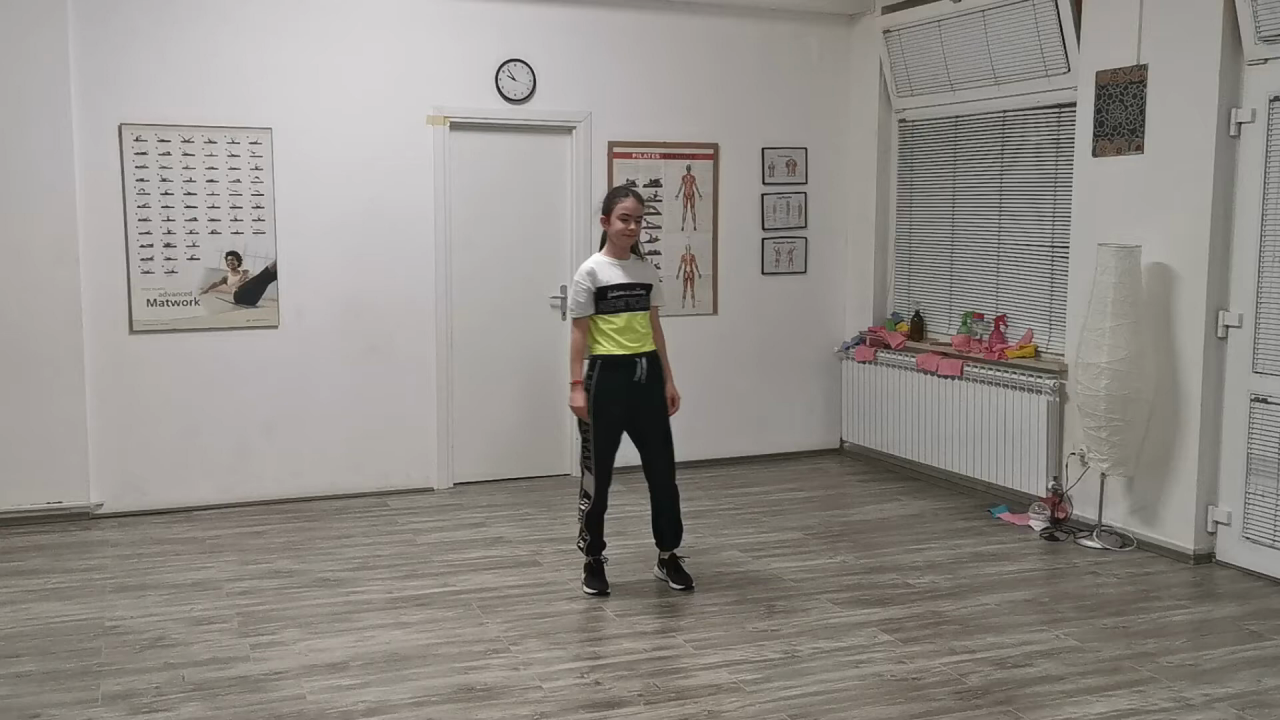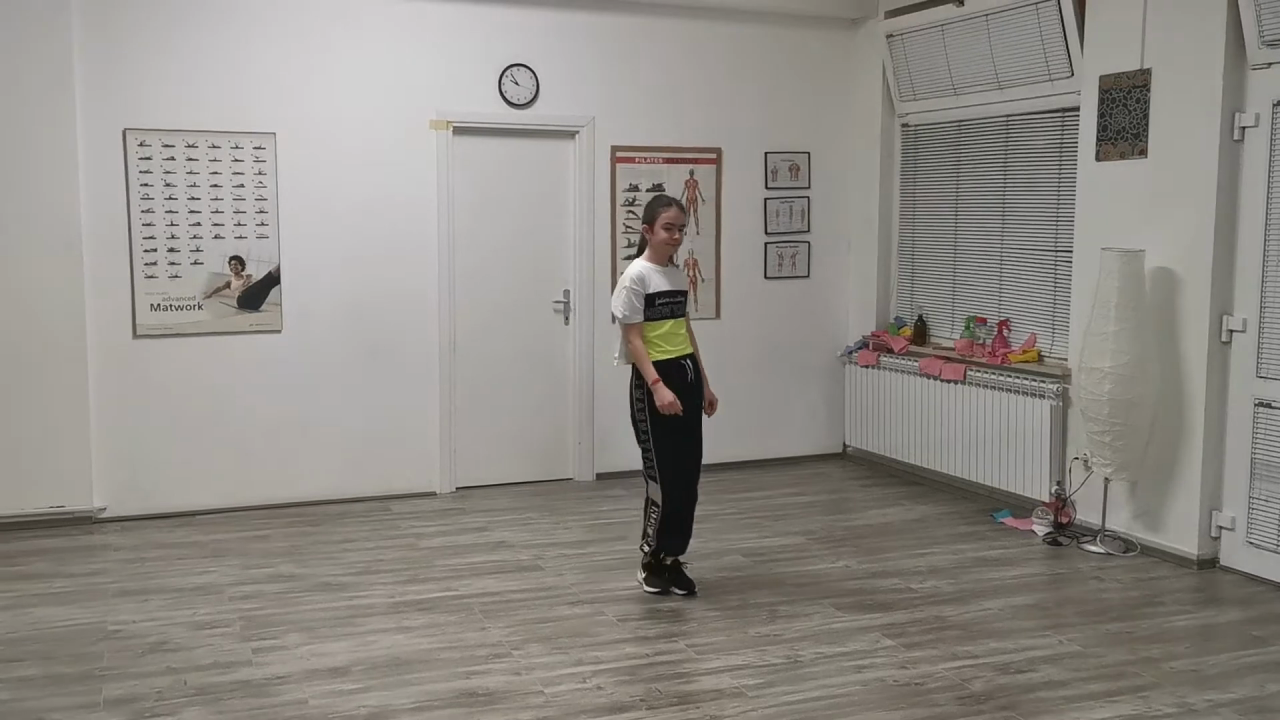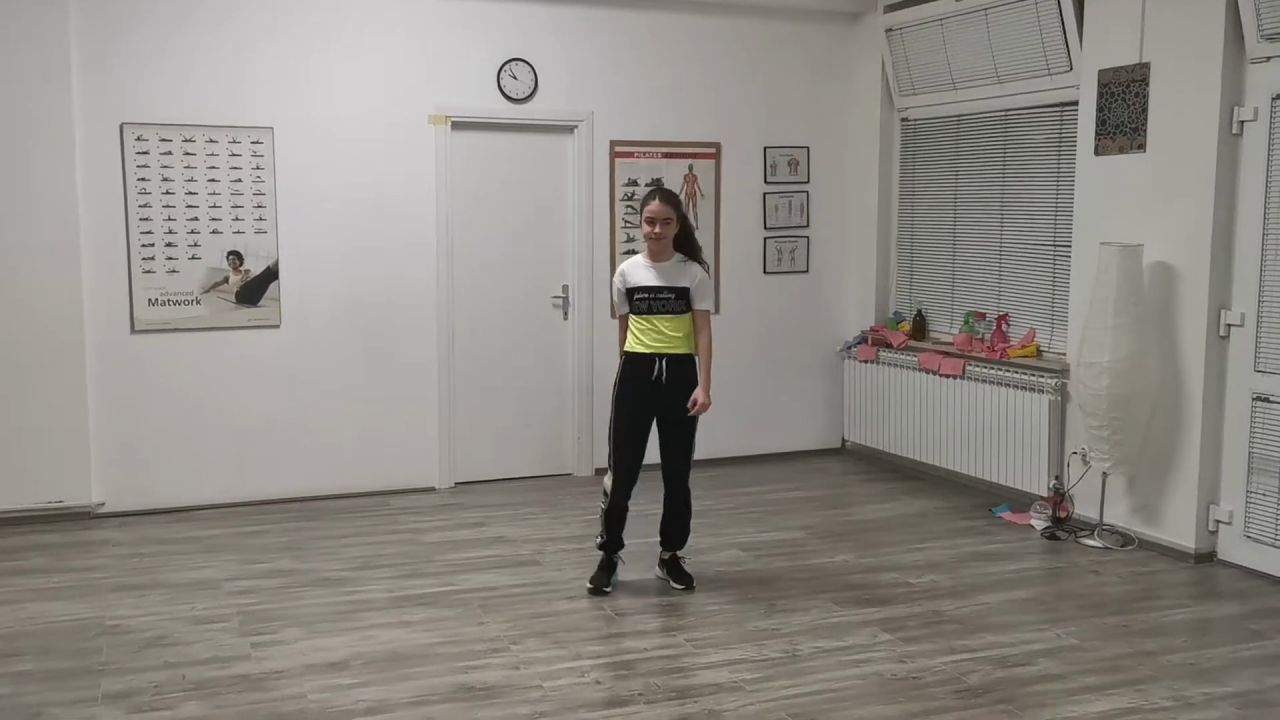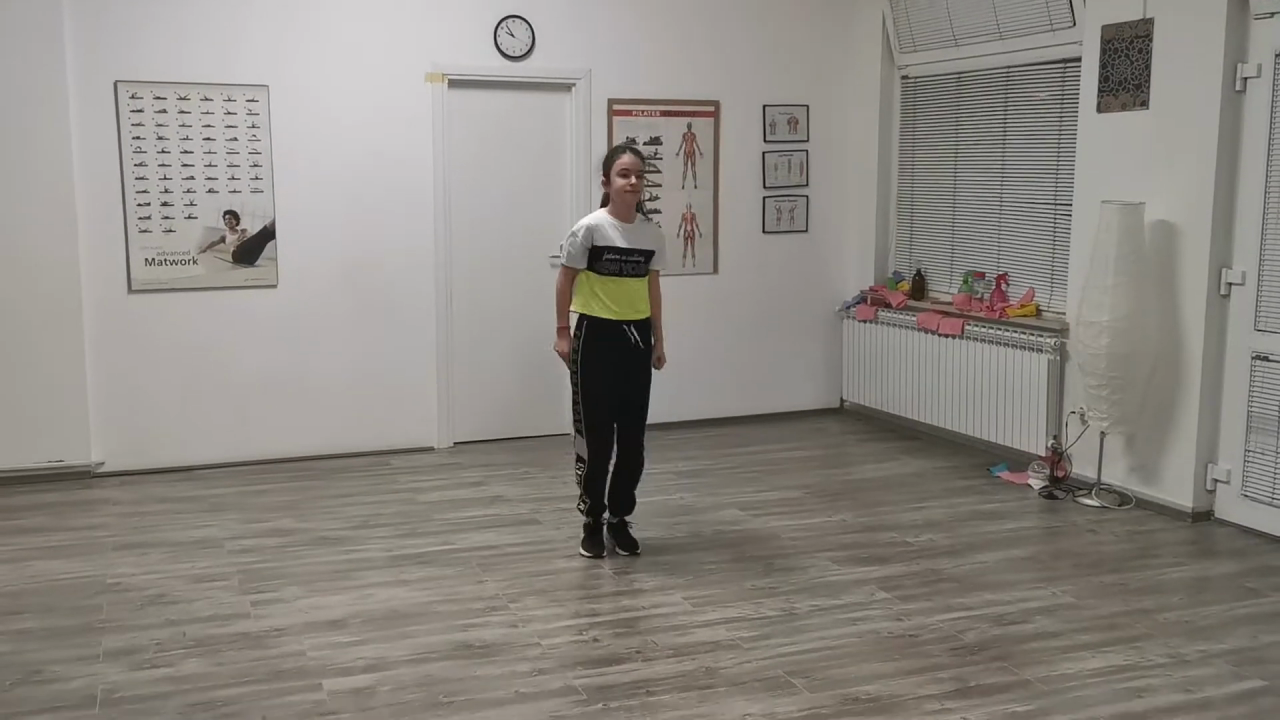
dt=0.7s
person 1, frame 1
left shoulder: (647, 271)
right shoulder: (591, 271)
left elbow: (654, 328)
right elbow: (580, 332)
left wrist: (668, 380)
right wrist: (577, 385)
left hip: (646, 374)
right hip: (607, 376)
left knee: (662, 468)
right knee: (598, 472)
left ankle: (668, 556)
right ankle: (593, 560)
person 1, frame 2
left shoulder: (678, 276)
right shoulder: (636, 277)
right elbow: (633, 339)
left wrist: (704, 383)
right wrist: (657, 386)
left hip: (688, 376)
right hip: (654, 382)
left knee: (688, 475)
right knee: (661, 475)
left ankle: (673, 559)
right ankle: (651, 561)
person 1, frame 3
left shoulder: (694, 272)
right shoulder: (627, 271)
left elbow: (703, 331)
right elbow: (624, 327)
left wrist: (704, 385)
right wrist: (618, 377)
left hip: (679, 374)
right hip: (636, 372)
left knee: (677, 471)
right knee: (622, 467)
left ankle: (670, 555)
right ankle: (609, 555)
person 1, frame 4
left shoulder: (652, 232)
right shoulder: (588, 228)
left elbow: (653, 288)
right elbow: (566, 282)
left wrist: (658, 340)
right wrist: (562, 332)
left hip: (637, 339)
right hip: (596, 336)
left knee: (631, 436)
right knee: (593, 434)
left ankle: (619, 518)
right ankle: (593, 521)
